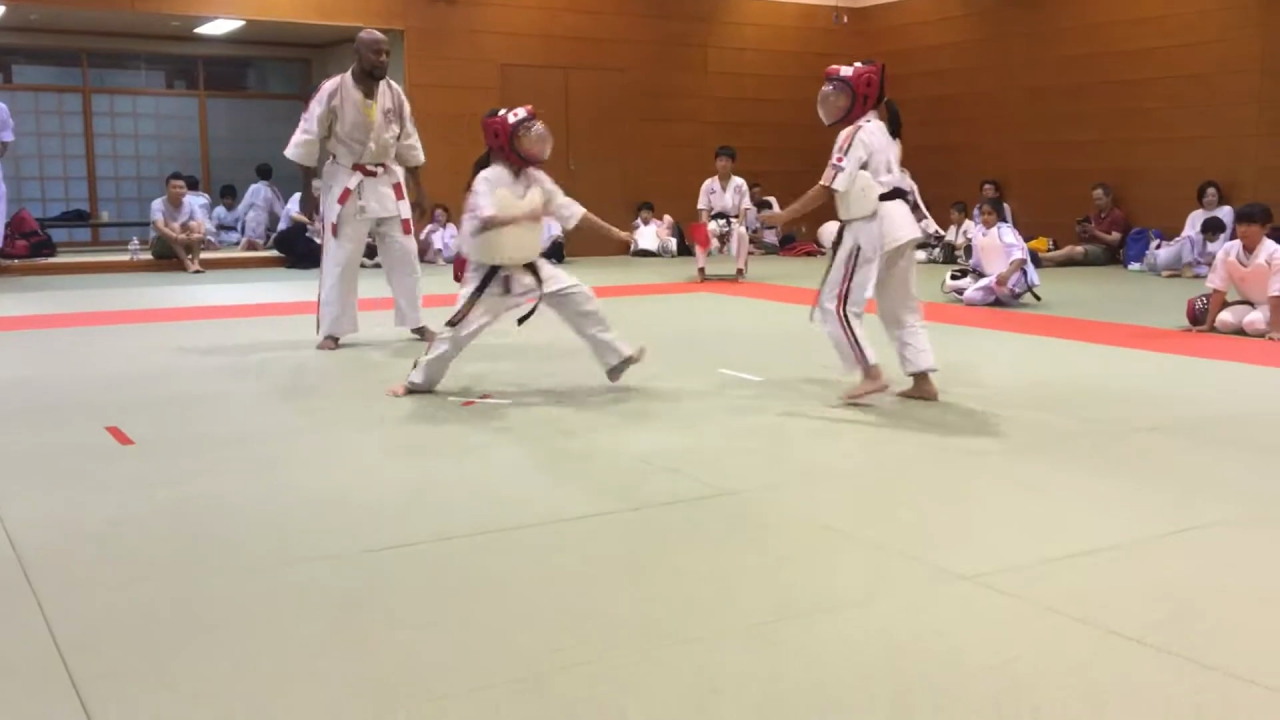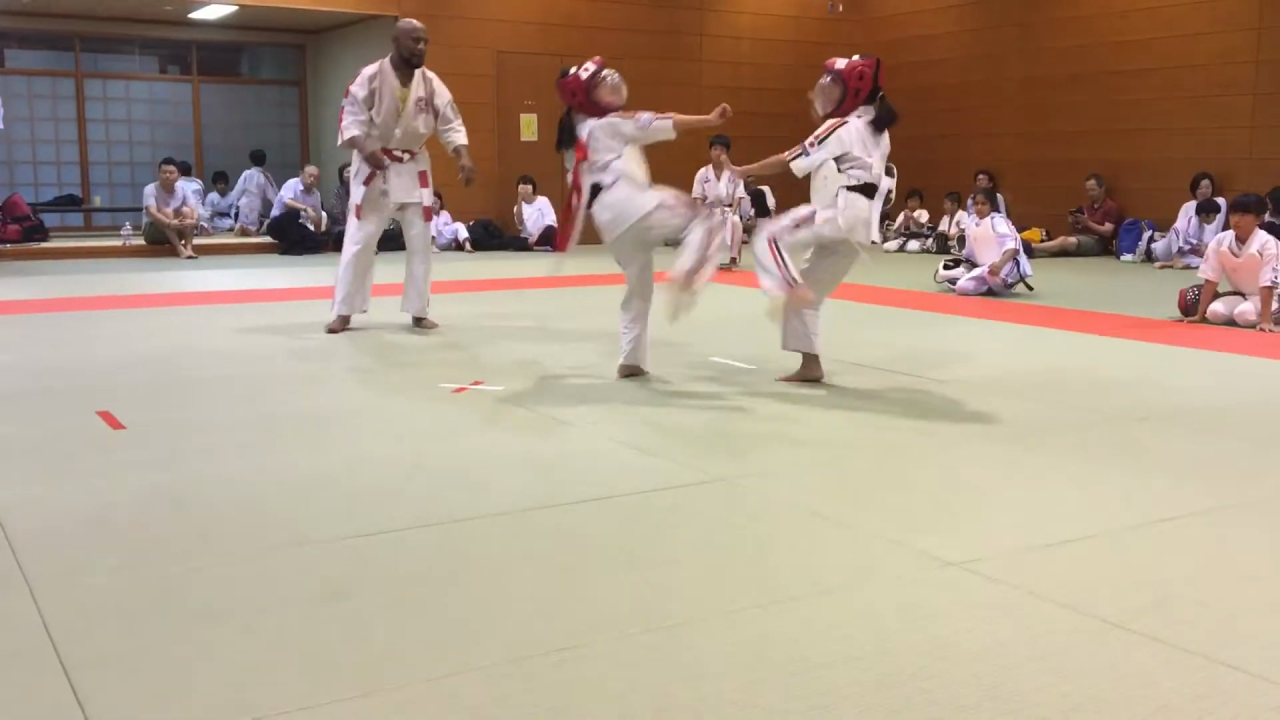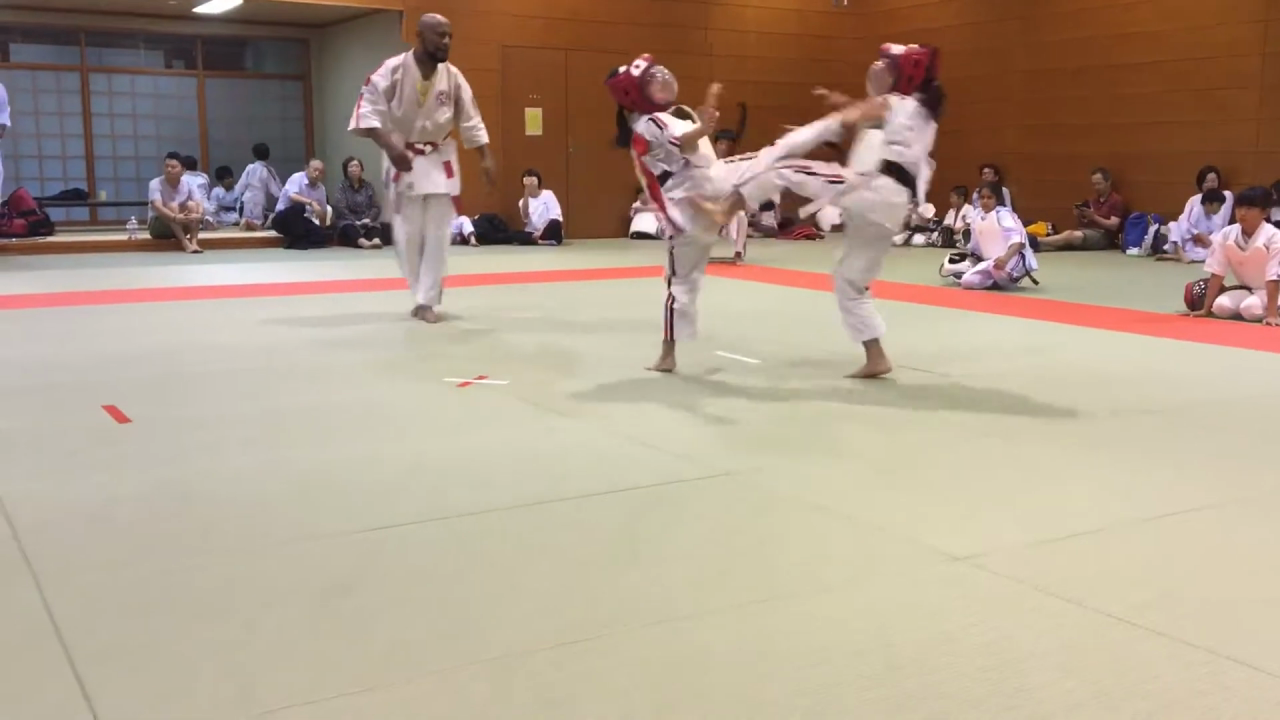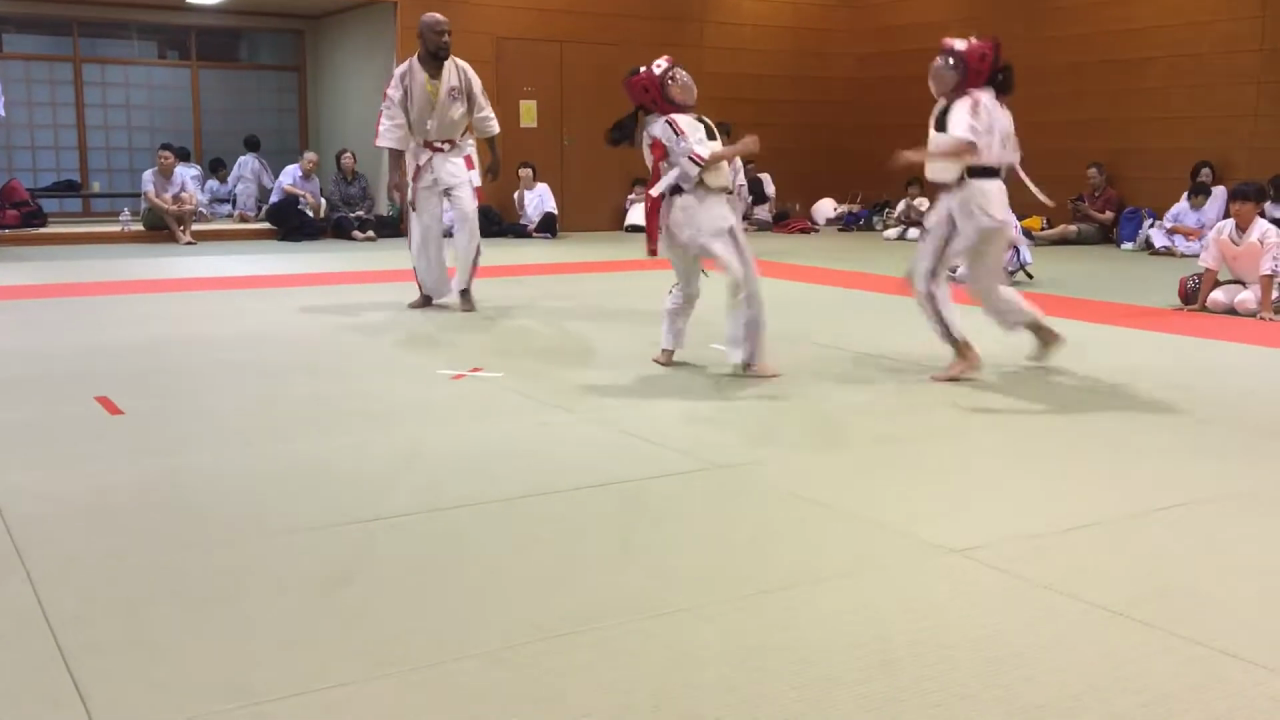
dt=0.3s
person 1, frame 1
left shoulder: (855, 135)
right shoulder: (883, 132)
left elbow: (830, 188)
left wrist: (786, 215)
left hip: (873, 226)
right hip: (897, 224)
left knee: (836, 306)
right knee: (902, 308)
left ankle: (871, 373)
right ankle: (922, 382)
person 1, frame 2
left shoulder: (840, 128)
right shoulder: (876, 128)
left elbow: (790, 162)
left wrist: (744, 170)
left hip: (840, 211)
right hip: (859, 218)
left knee: (766, 238)
right knee: (812, 289)
left ankle: (793, 292)
right ankle: (810, 364)
person 1, frame 3
left shoulder: (895, 105)
right shoulder: (923, 116)
left hip: (867, 192)
right hip: (892, 203)
left knee: (780, 167)
right knee: (850, 279)
left ankle: (728, 204)
right ankle: (873, 355)
person 1, frame 4
left shoulder: (967, 104)
right shoulder: (994, 108)
left elbow: (967, 145)
right elbow: (1010, 155)
left wrist: (923, 155)
left hip: (967, 199)
right hip: (989, 202)
left knee: (927, 278)
right knee: (986, 284)
left ankle: (964, 354)
right ankle: (1042, 331)
person 2, frame 1
left shoulder: (536, 179)
right shoulder: (488, 179)
left elbow: (569, 210)
right elbow: (481, 220)
left wrist: (611, 231)
right wrist: (517, 218)
left hip: (528, 267)
right hip: (491, 274)
left knee: (580, 300)
right knee: (460, 329)
left ankle: (616, 359)
right ankle: (417, 380)
person 2, frame 2
left shoulder: (584, 130)
right shoulder: (611, 125)
right elbow: (660, 125)
right wrist: (710, 120)
left hip: (613, 215)
right hip: (631, 206)
left knee: (639, 287)
right knee: (702, 222)
left ankle: (631, 360)
right ankle: (686, 276)
person 2, frame 3
left shoulder: (639, 127)
right shoulder: (654, 122)
right elbow: (682, 142)
right wrist: (705, 122)
left hip: (680, 207)
right hip: (701, 187)
left knee: (683, 280)
right knee: (773, 162)
left ankle: (668, 354)
person 2, frame 4
left shoulder: (653, 128)
right shoulder: (677, 123)
right elbow: (699, 160)
right wrist: (738, 149)
left hip: (675, 215)
right hip: (705, 209)
left knee: (686, 286)
right knee: (745, 281)
left ankle: (667, 350)
right ankle: (748, 360)
person 3, frame 1
left shoulder: (394, 91)
right shoulder: (333, 90)
left elbow: (408, 142)
right elbow: (307, 139)
left wrist: (418, 188)
right wrist: (306, 190)
left hip: (388, 181)
right hip: (347, 182)
left knee: (404, 255)
right knee: (340, 260)
left ankle: (415, 323)
right ankle: (332, 330)
person 3, frame 2
left shoulder: (430, 82)
right shoulder: (371, 76)
left elbow: (451, 124)
right elbow: (352, 120)
left wrist: (464, 157)
right wrist: (364, 149)
left hip: (414, 169)
right hip: (375, 167)
left knee: (420, 245)
right knee: (359, 241)
left ankle: (418, 312)
right ankle: (343, 311)
person 3, frame 3
left shoulder: (453, 76)
right shoulder: (394, 69)
left elbow: (471, 122)
right elbow: (368, 109)
left wrist: (487, 160)
right wrist: (388, 146)
left hip: (440, 160)
right hip: (404, 159)
left knee: (438, 234)
right knee: (406, 235)
left ankle: (428, 301)
right ankle: (422, 296)
person 3, frame 4
left shoulder: (462, 70)
right shoulder: (404, 75)
left elbow: (483, 114)
right elbow: (393, 126)
left wrist: (495, 157)
right wrist: (397, 173)
left hip: (458, 154)
right hip: (422, 157)
left knee: (467, 218)
right knee: (423, 229)
left ankle: (463, 288)
right ankle: (429, 290)
